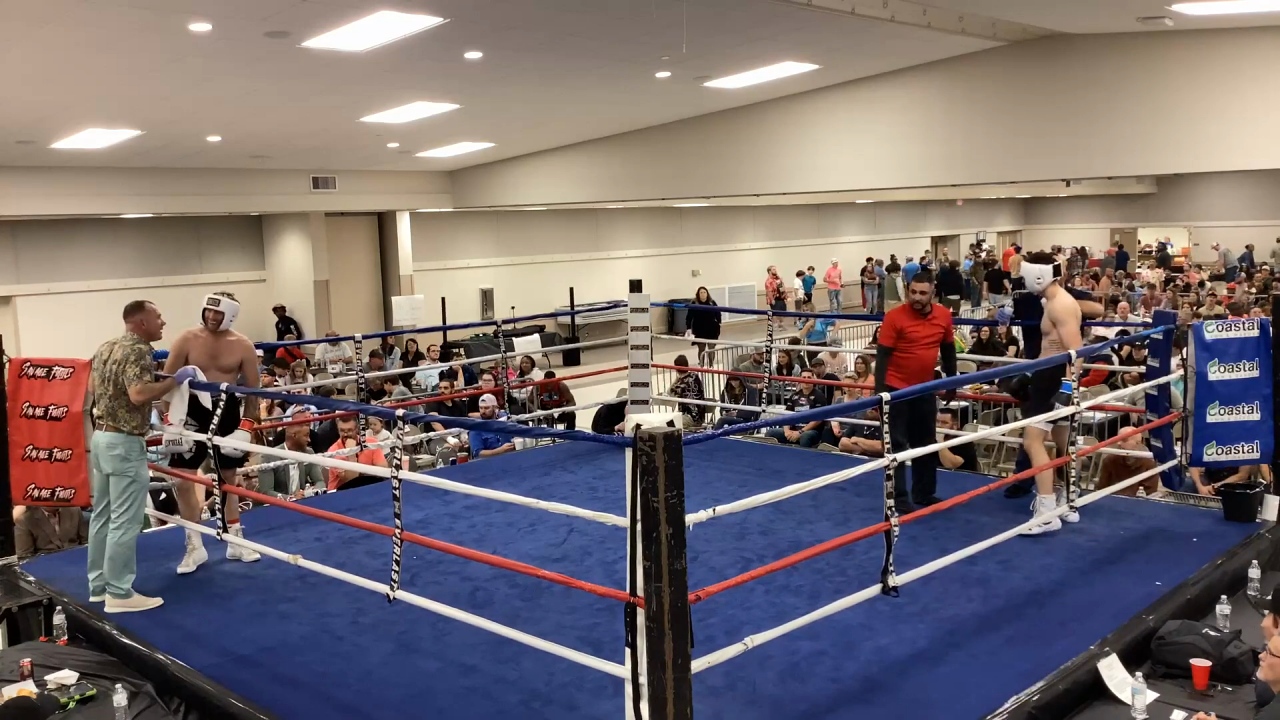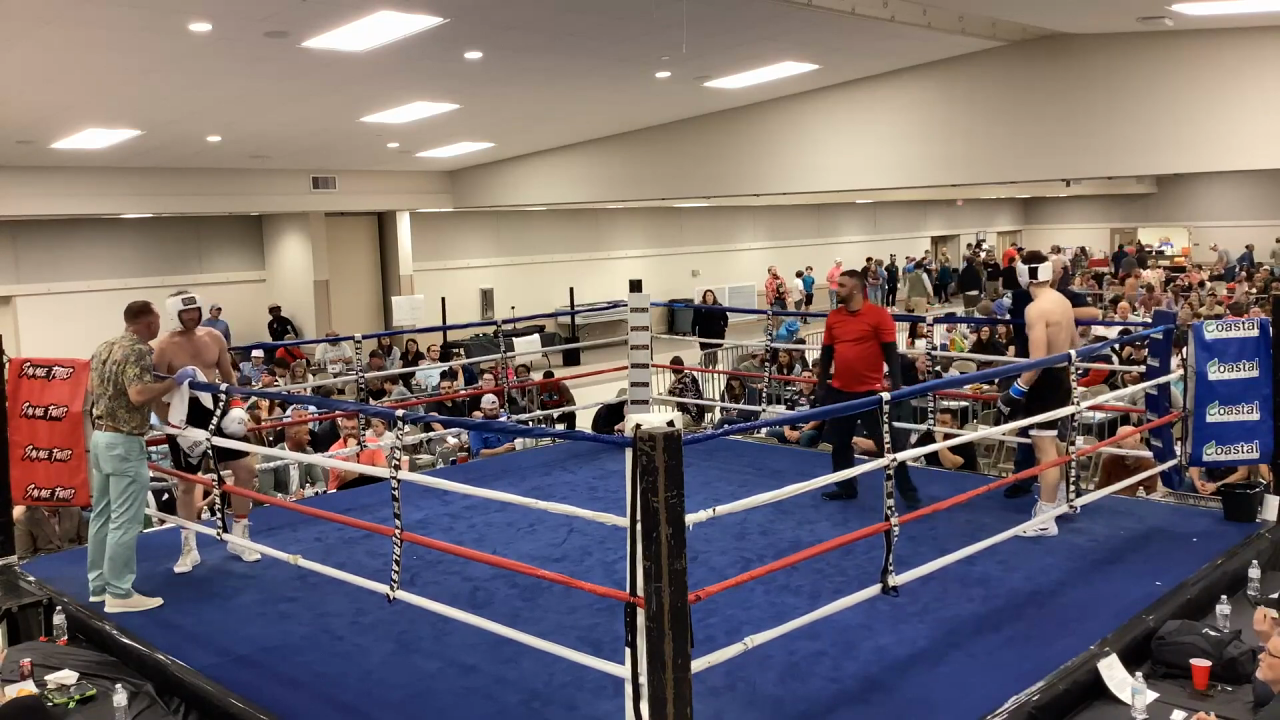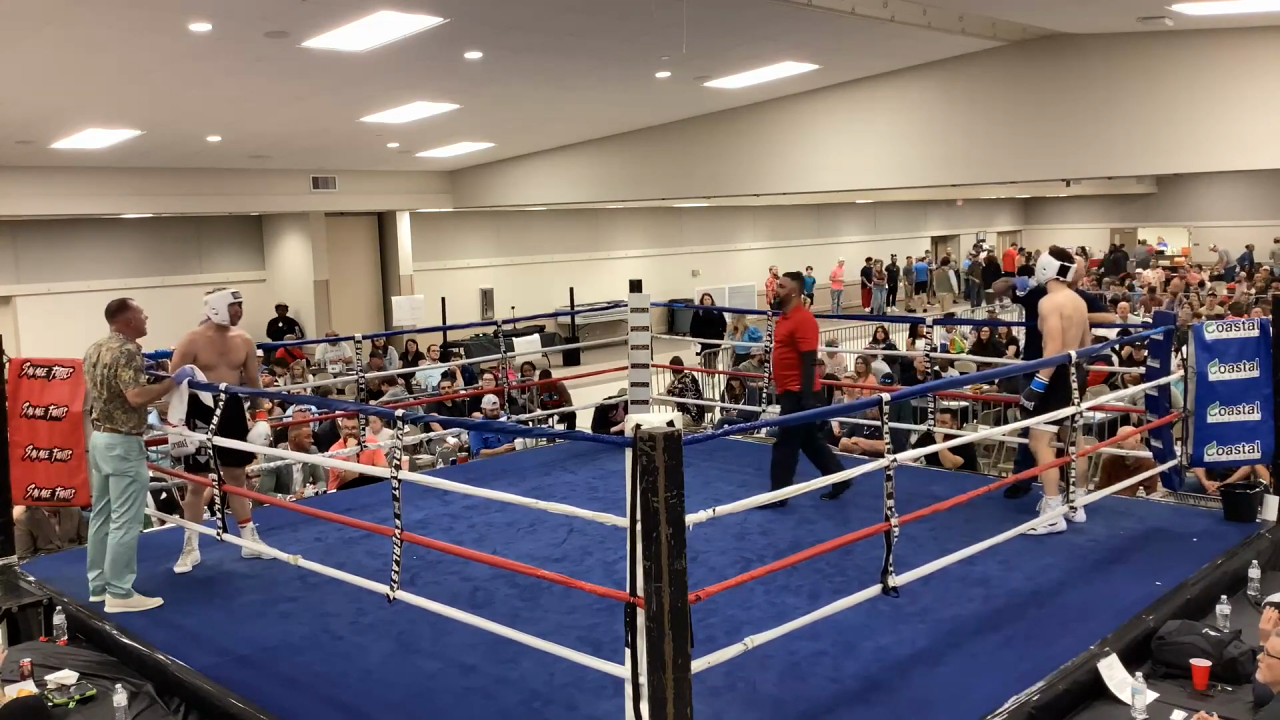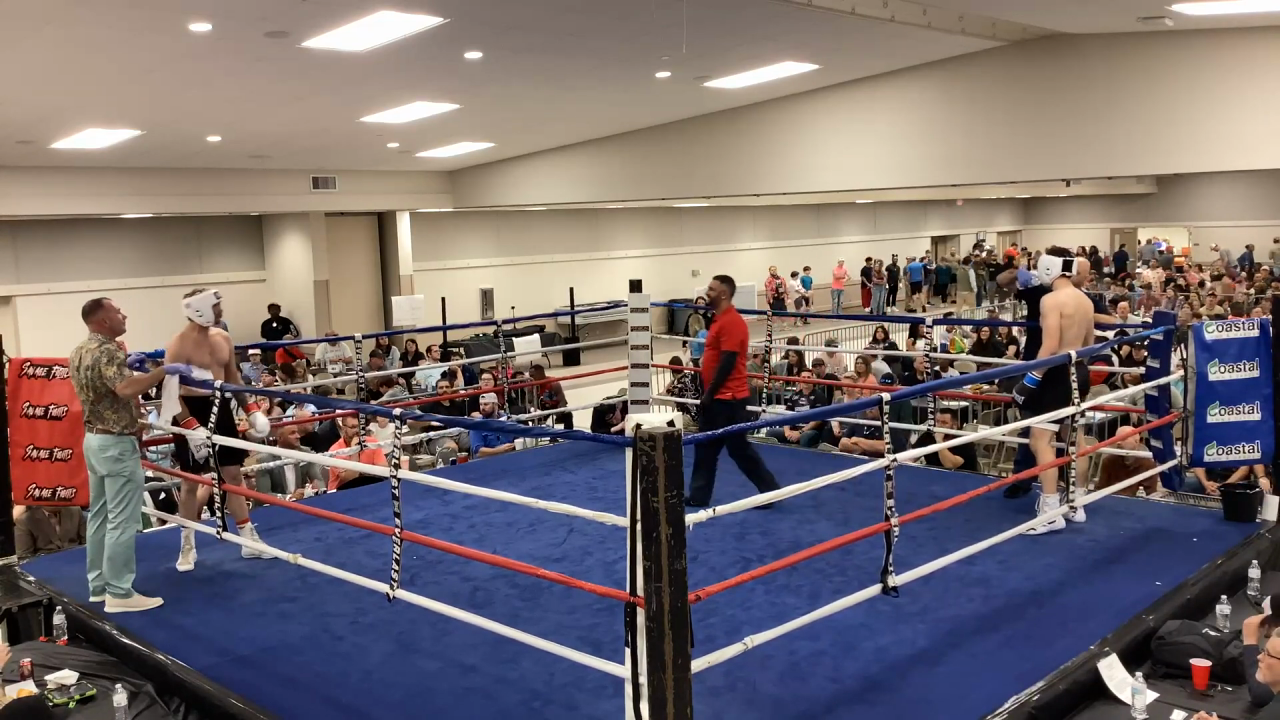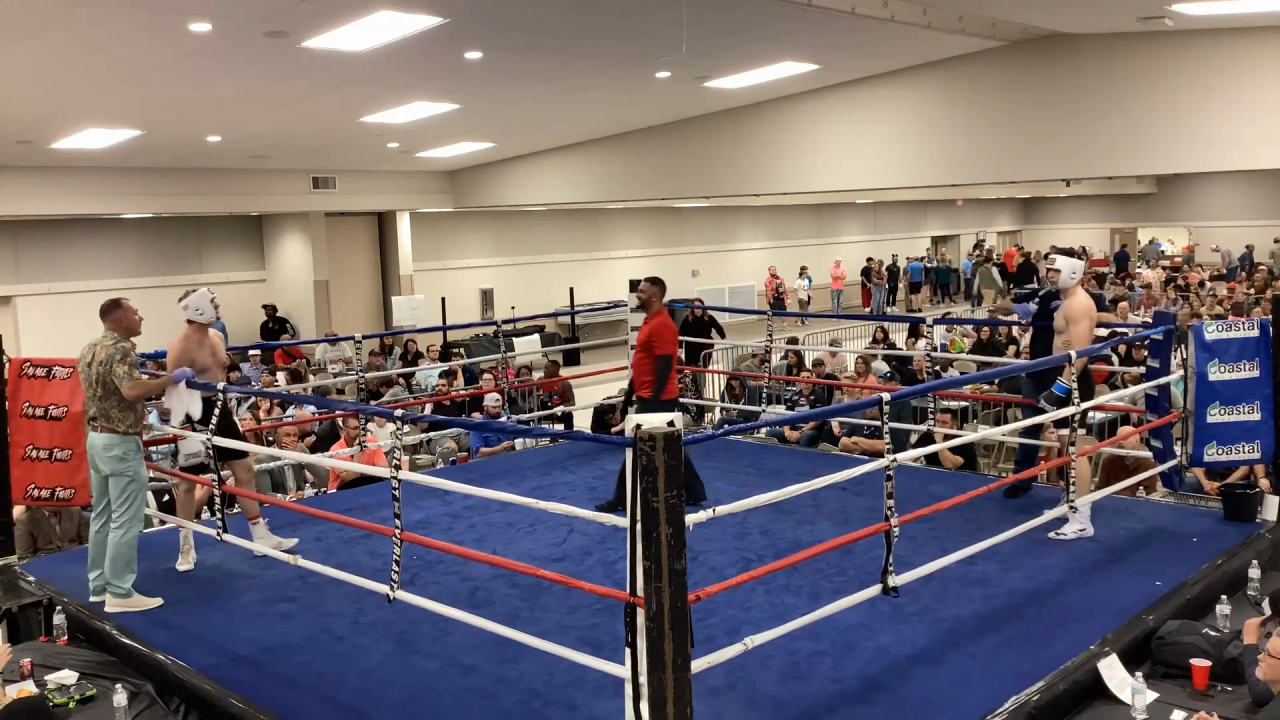
dt=0.7s
person 1, frame 1
left shoulder: (105, 348)
right shoulder: (138, 351)
left elbow: (93, 387)
right elbow: (139, 394)
right wrist: (176, 379)
left hip: (100, 437)
right hip: (125, 443)
left knee: (103, 515)
right knee: (125, 521)
left ankle: (99, 584)
right ankle: (119, 593)
person 1, frame 2
left shoulder: (104, 348)
right shoulder: (137, 351)
right elbow: (139, 395)
right wrist: (176, 380)
left hip: (100, 437)
right hip: (124, 443)
left knee: (102, 515)
right knee: (125, 521)
left ankle: (99, 585)
right ankle: (119, 593)
person 1, frame 3
left shoulder: (95, 349)
right shoulder: (127, 352)
right elbow: (137, 397)
right wrist: (174, 380)
left hip: (99, 438)
right hip: (123, 443)
left knee: (102, 515)
right knee: (125, 520)
left ankle: (99, 584)
right ankle: (120, 593)
person 1, frame 4
left shoulder: (80, 351)
right shoulder: (107, 351)
right elbow: (127, 388)
left wrist: (124, 365)
right wrist: (164, 370)
left hip: (94, 439)
right hip: (116, 444)
left knee: (100, 515)
right knee: (122, 520)
left ankle: (98, 585)
right ankle: (119, 593)
person 1, frame 5
left shoulder: (89, 350)
right shoulder: (120, 350)
right elbow: (132, 390)
right wrist: (172, 378)
left hip: (97, 438)
right hip: (120, 443)
left knee: (102, 515)
right knee: (126, 520)
left ankle: (99, 584)
right ankle: (119, 593)
person 2, frame 1
left shoulder: (1060, 305)
right shoulder: (1055, 301)
left elbow: (1076, 351)
left wrist: (1067, 390)
right wrist: (1031, 373)
left hip: (1054, 379)
right hip: (1050, 376)
left knee: (1033, 442)
right knee: (1063, 445)
left ankle: (1047, 514)
right ankle: (1067, 505)
person 2, frame 2
left shoulder: (1036, 309)
right shoulder: (1063, 301)
left elbow: (1037, 359)
right elbow: (1072, 343)
left wrist: (1015, 392)
left hip: (1045, 380)
right hip: (1061, 376)
left knee: (1044, 450)
right knee: (1050, 443)
left ankle: (1045, 521)
person 2, frame 3
left shoulder: (1048, 302)
right shoulder: (1078, 301)
left elbow: (1053, 349)
left wrist: (1036, 384)
left hip: (1057, 376)
right hip: (1075, 373)
left knee: (1040, 442)
left ankle: (1053, 515)
right ankle: (1075, 507)
person 2, frame 4
left shoulder: (1051, 300)
right shoulder: (1085, 300)
left elbow: (1050, 347)
left wrist: (1030, 380)
left hip: (1058, 374)
right hip: (1079, 371)
left knee: (1040, 439)
left ankle: (1050, 513)
right ankle: (1075, 506)
person 2, frame 5
left shoulder: (1079, 304)
right shoulder: (1066, 300)
left elbow: (1080, 353)
left wrist: (1059, 387)
left hip: (1073, 380)
right hip: (1062, 376)
right knee: (1068, 443)
left ankle: (1082, 521)
person 3, frame 1
left shoulder: (243, 346)
right shoulder: (187, 340)
left elbow: (252, 388)
left wrist: (247, 424)
right wrist: (170, 419)
left hip: (226, 410)
right hip: (192, 411)
left knee: (229, 480)
right knee: (184, 482)
left ankle: (236, 543)
right ankle: (194, 547)
person 3, frame 2
left shoulder: (214, 337)
right shoulder: (163, 348)
left elbow: (227, 374)
left wrist: (236, 405)
right wrist: (175, 428)
left hip: (215, 408)
right hip: (185, 414)
left knee: (246, 470)
right knee: (187, 483)
left ankle: (239, 538)
right ankle: (189, 549)
person 3, frame 3
left shoulder: (244, 340)
right shoulder: (192, 341)
left elbow: (252, 381)
left wrist: (260, 418)
left hip: (232, 408)
right hip: (200, 411)
left knee: (237, 477)
right knee: (196, 483)
left ankle: (250, 541)
right ankle: (190, 548)
person 3, frame 4
left shoulder: (223, 338)
right shoulder: (179, 345)
left elbow: (233, 377)
left wrist: (253, 410)
right wrist: (190, 427)
left hip: (221, 408)
right hip: (192, 412)
left knee: (233, 476)
right knee: (191, 483)
left ankle: (249, 541)
right ankle: (187, 548)
person 3, frame 5
left shoulder: (216, 337)
right shoulder: (181, 347)
left hip: (220, 408)
right hip: (195, 414)
left knee: (244, 470)
right knee: (188, 483)
left ankle: (261, 537)
right ankle: (186, 548)
person 4, frame 1
left shoulder: (943, 317)
right shoulder: (895, 317)
left elbow: (947, 350)
right elbow: (883, 354)
left wrist: (951, 381)
right wrist: (879, 387)
left hip: (924, 389)
right hip: (895, 388)
left knee: (925, 443)
right knee: (897, 444)
left ankle: (924, 493)
right ankle: (899, 497)
person 4, frame 2
left shoulder: (879, 315)
right shoulder: (834, 317)
left elbow: (891, 352)
right elbow: (826, 353)
left wrist: (896, 385)
right wrist: (822, 384)
left hip: (870, 391)
right hip: (839, 390)
left knee: (886, 442)
right knee: (838, 441)
left ankle: (907, 490)
right ankle: (846, 487)
person 4, frame 3
left shoulder: (803, 320)
right shoulder: (784, 317)
left elbow: (808, 361)
left wrist: (807, 397)
right wrist: (782, 390)
left hip: (798, 392)
right hip: (789, 390)
left knee: (785, 442)
right knee: (809, 440)
right ankle: (839, 478)
person 4, frame 4
left shoulder: (731, 322)
right shoulder: (720, 320)
left elbow: (728, 362)
left wrist: (708, 394)
left hip: (727, 397)
right hip: (719, 396)
left knee: (738, 448)
right knee: (705, 446)
left ankle: (770, 490)
right ankle: (699, 495)
person 4, frame 5
left shoulder: (660, 325)
right shoulder: (651, 321)
left elbow: (663, 367)
left wrist: (654, 403)
right wrist: (631, 391)
left hip: (657, 399)
right hip: (650, 396)
left ankle: (622, 500)
right ankle: (694, 492)
